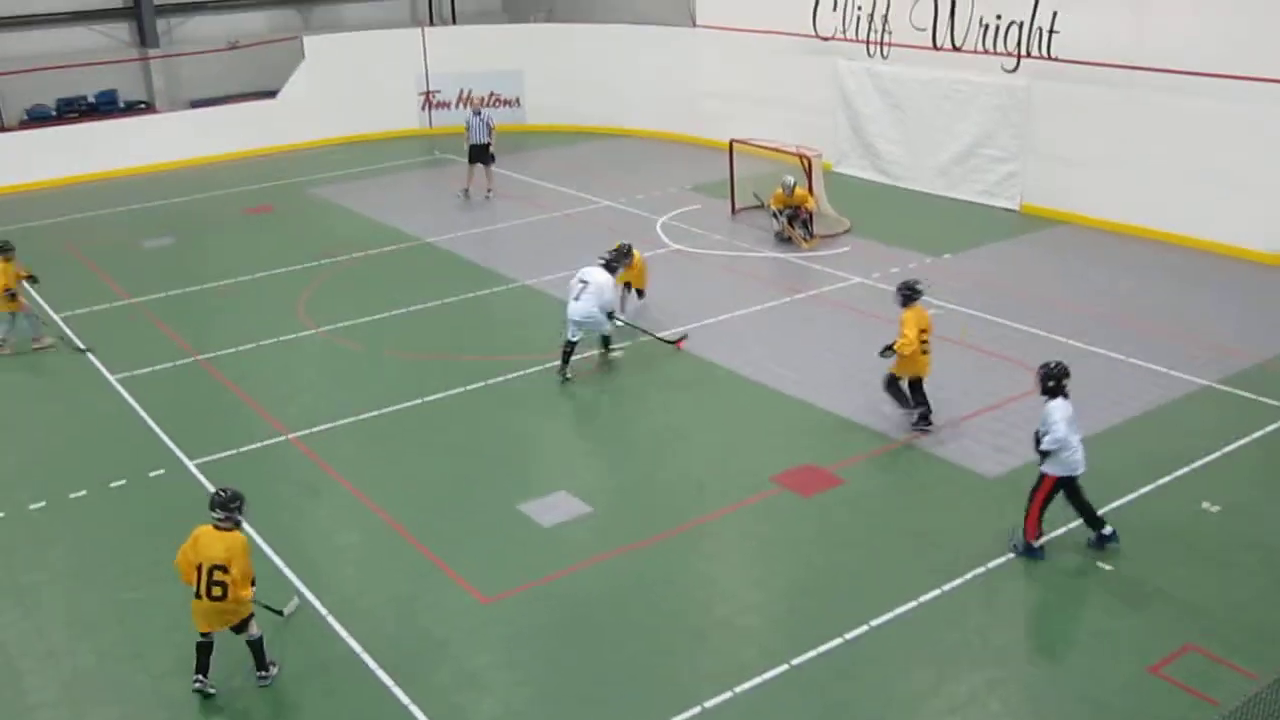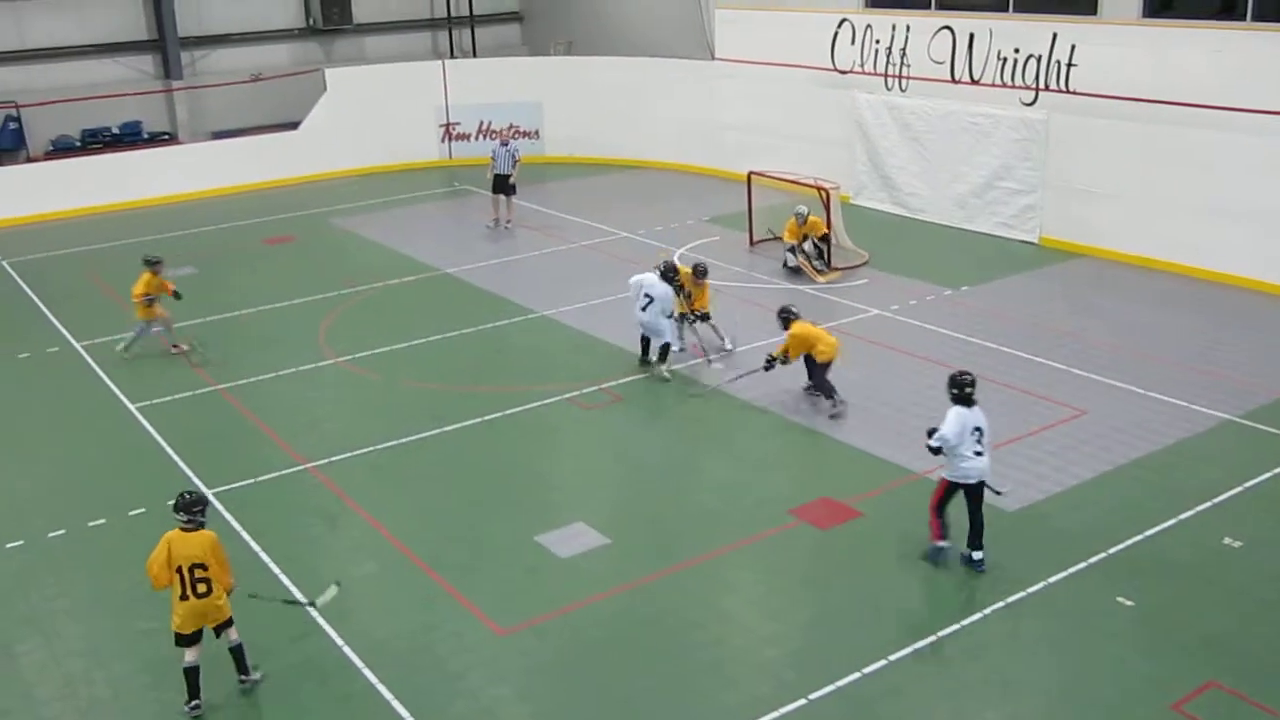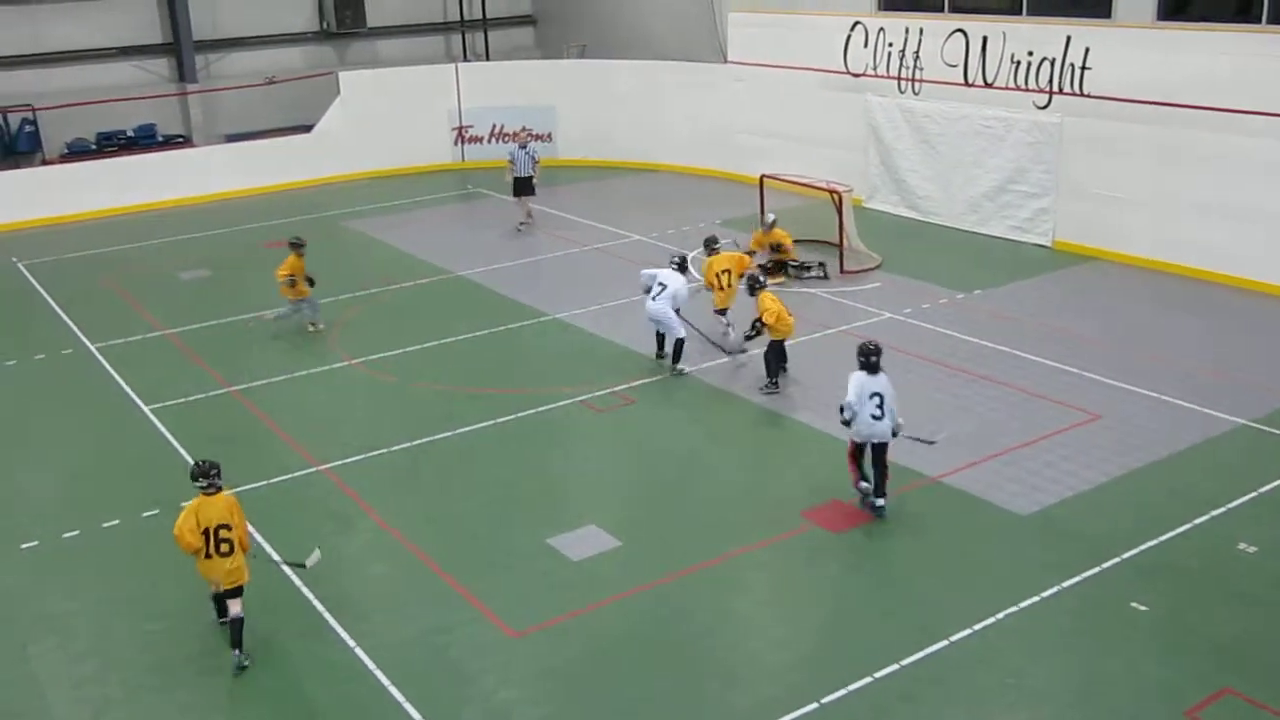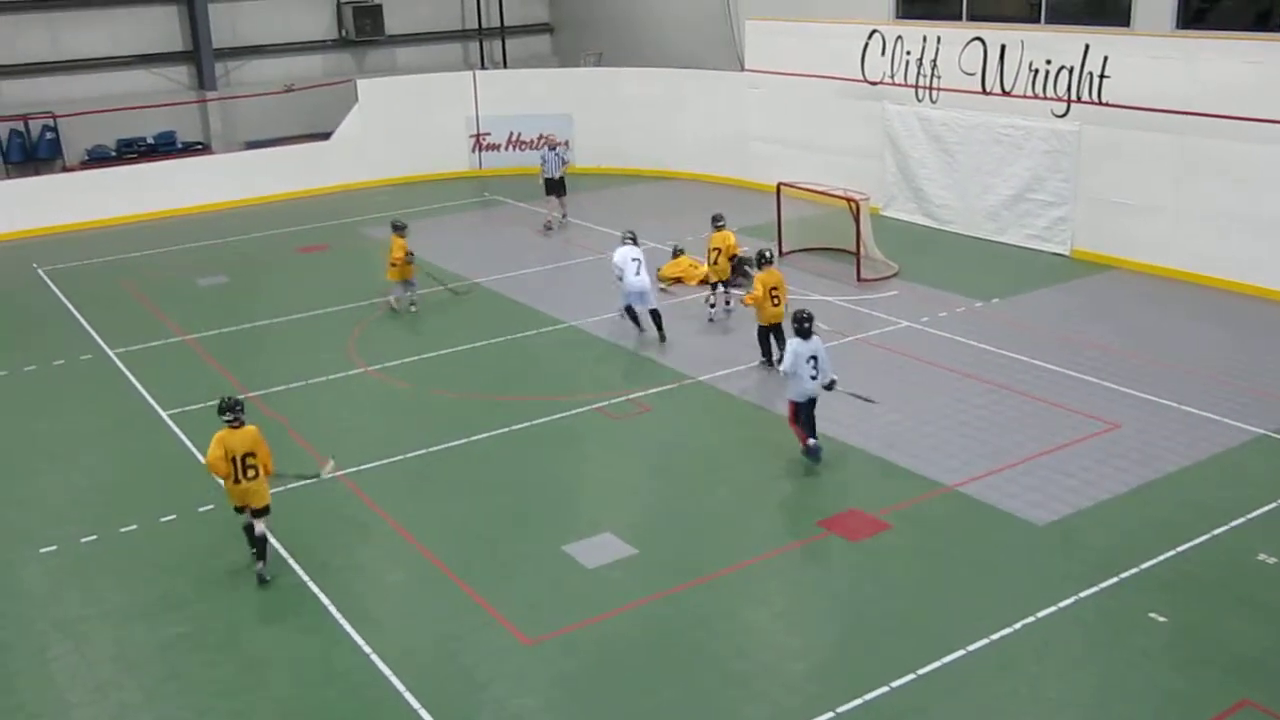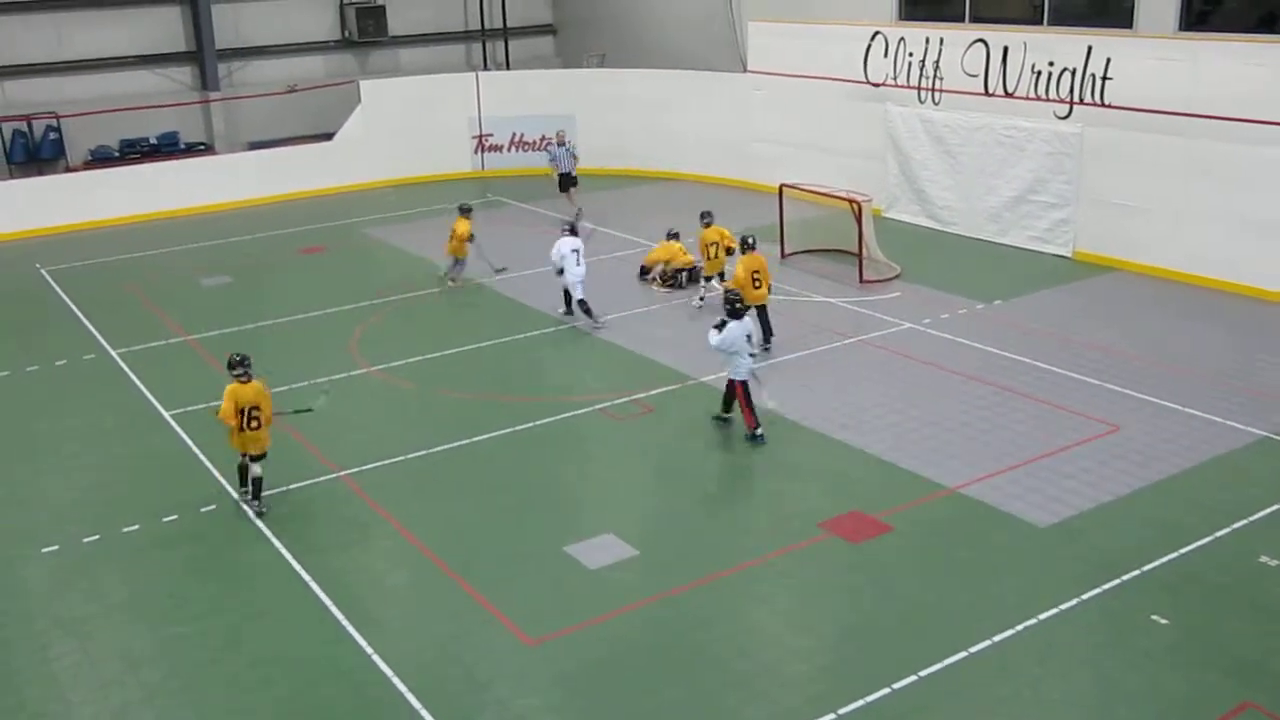
dt=0.7s
person 1, frame 1
left shoulder: (200, 533)
right shoulder: (239, 540)
left elbow: (183, 562)
right elbow: (241, 577)
right wrist: (247, 593)
left hip: (201, 602)
right hip: (229, 602)
left knee: (206, 633)
right knee: (251, 627)
left ankle: (200, 677)
right ankle: (263, 671)
person 1, frame 2
left shoulder: (170, 539)
right shoulder: (209, 538)
left elbow: (156, 568)
right elbow: (222, 569)
left wrist: (172, 581)
right wrist: (228, 587)
left hip: (186, 606)
right hip: (213, 599)
left knee: (191, 651)
right knee: (230, 631)
left ankle: (194, 701)
right ankle: (244, 675)
person 1, frame 3
left shoulder: (194, 507)
right shoulder: (229, 500)
left elbow: (182, 533)
right elbow: (241, 530)
left wrist: (197, 548)
right wrist: (243, 549)
left hip: (207, 562)
right hip: (232, 561)
left knee: (215, 585)
right knee: (235, 603)
left ankle: (222, 617)
right ankle: (237, 651)
person 1, frame 4
left shoulder: (220, 438)
right shoulder: (253, 431)
left elbow: (213, 460)
right elbow: (265, 456)
left wrist: (226, 473)
right wrist: (267, 472)
left hip: (235, 488)
right hip: (257, 485)
left knee: (246, 516)
right knee: (260, 523)
left ankle: (255, 551)
right ankle: (260, 565)
person 1, frame 5
left shoulder: (231, 390)
right shoulder: (259, 387)
left elbow: (226, 415)
right elbow: (268, 411)
left wrist: (233, 423)
right wrist: (265, 424)
left hip: (240, 435)
right hip: (258, 434)
left knee: (243, 458)
right knee: (256, 466)
left ankle: (244, 490)
right ankle: (256, 503)
person 2, frame 1
left shoulder: (1055, 407)
right shoulder: (1060, 402)
left elbow: (1058, 437)
left wrist: (1043, 446)
right wrist: (1043, 441)
left hip: (1059, 464)
right hip: (1070, 459)
left knee: (1037, 500)
right knee: (1076, 499)
left ankle: (1032, 545)
right ankle: (1105, 533)
person 2, frame 2
left shoulder: (956, 413)
right shoulder: (977, 412)
left elbow: (946, 437)
left wrist: (933, 439)
left hip: (958, 470)
right hip: (979, 467)
left knee: (937, 505)
right knee: (975, 512)
left ankle: (940, 546)
right ankle: (976, 555)
person 2, frame 3
left shoulder: (857, 377)
right shoulder: (884, 378)
left elbow: (851, 403)
right elbow: (892, 403)
left wrist: (846, 416)
right wrist: (896, 424)
left hip: (861, 429)
right hip: (883, 429)
left knee: (855, 458)
right knee: (880, 465)
left ankle: (865, 487)
right ankle: (879, 502)
person 2, frame 4
left shoulder: (793, 344)
right shoulder: (816, 340)
left elbow: (788, 368)
right elbow: (823, 362)
left wrist: (783, 368)
right wrist: (827, 380)
left hip: (798, 389)
right hip: (814, 386)
left knee: (795, 420)
right knee: (808, 417)
left ankle: (811, 444)
right ankle: (810, 445)
person 2, frame 5
left shoulder: (732, 328)
right shoulder: (746, 320)
left elbow: (717, 345)
left wrist: (714, 330)
left hip: (738, 368)
right hip: (746, 363)
left knee: (745, 401)
right knee: (730, 389)
left ankle: (757, 432)
right ankle: (725, 414)
